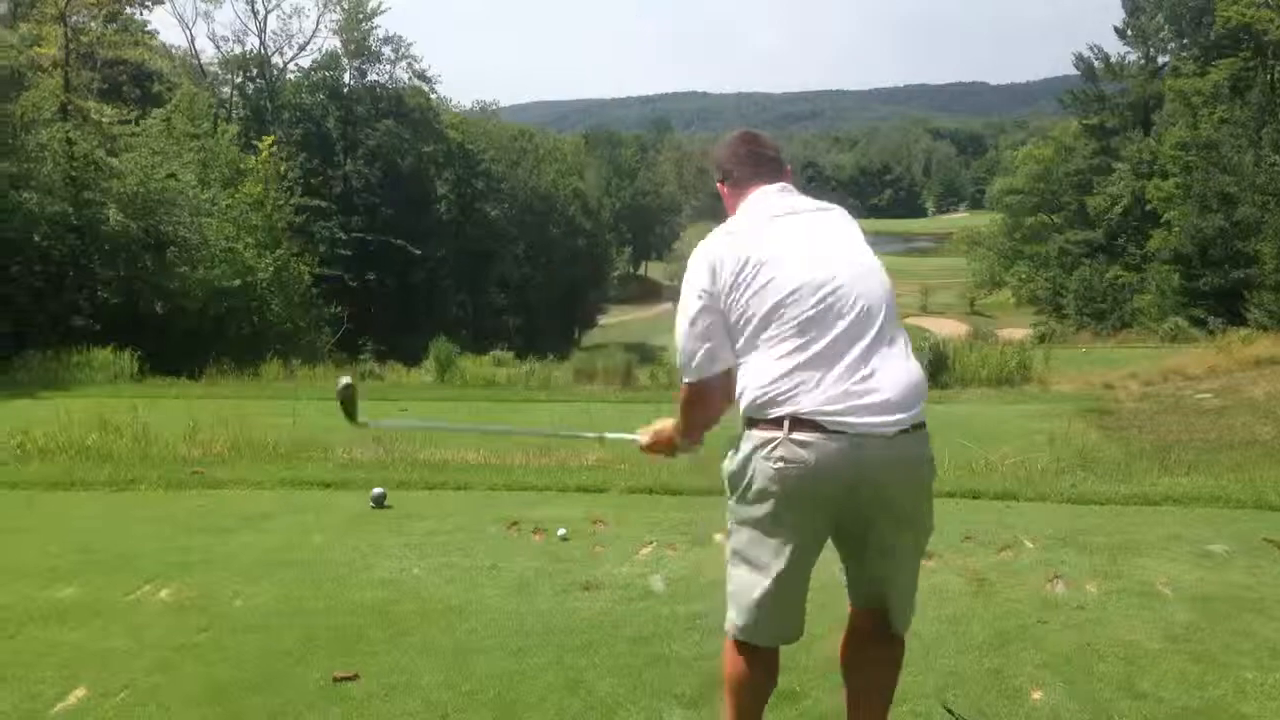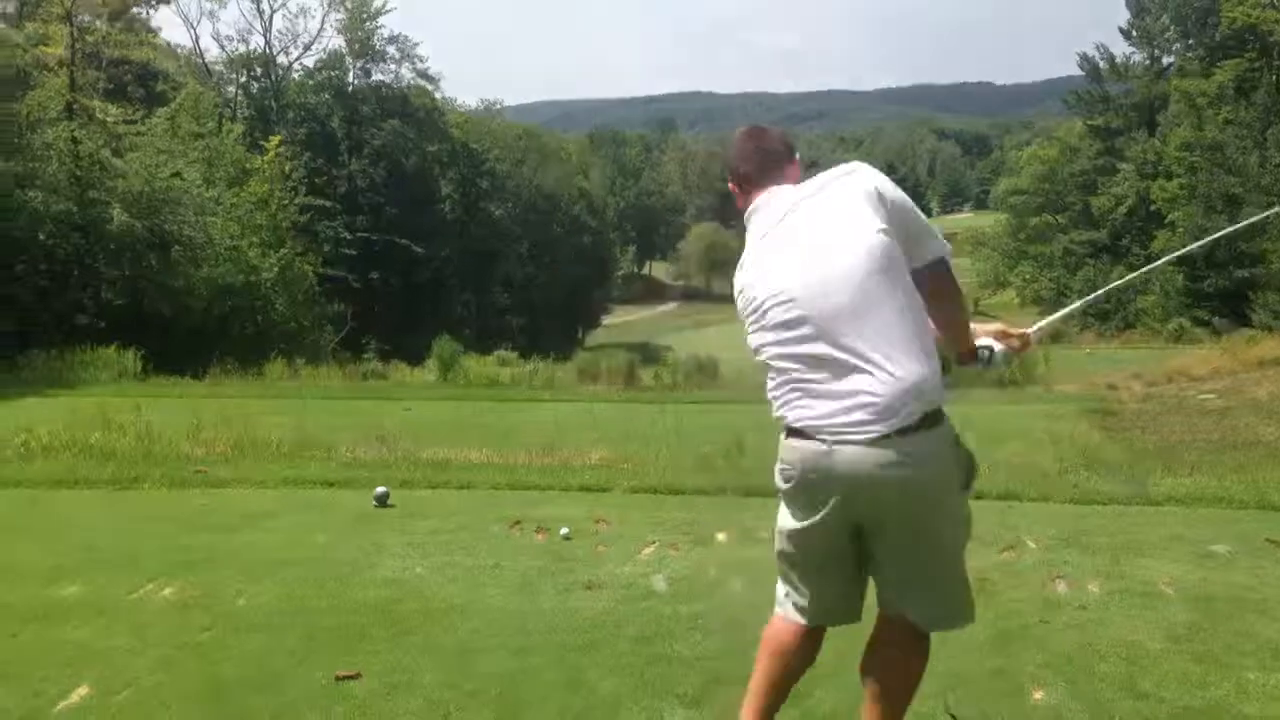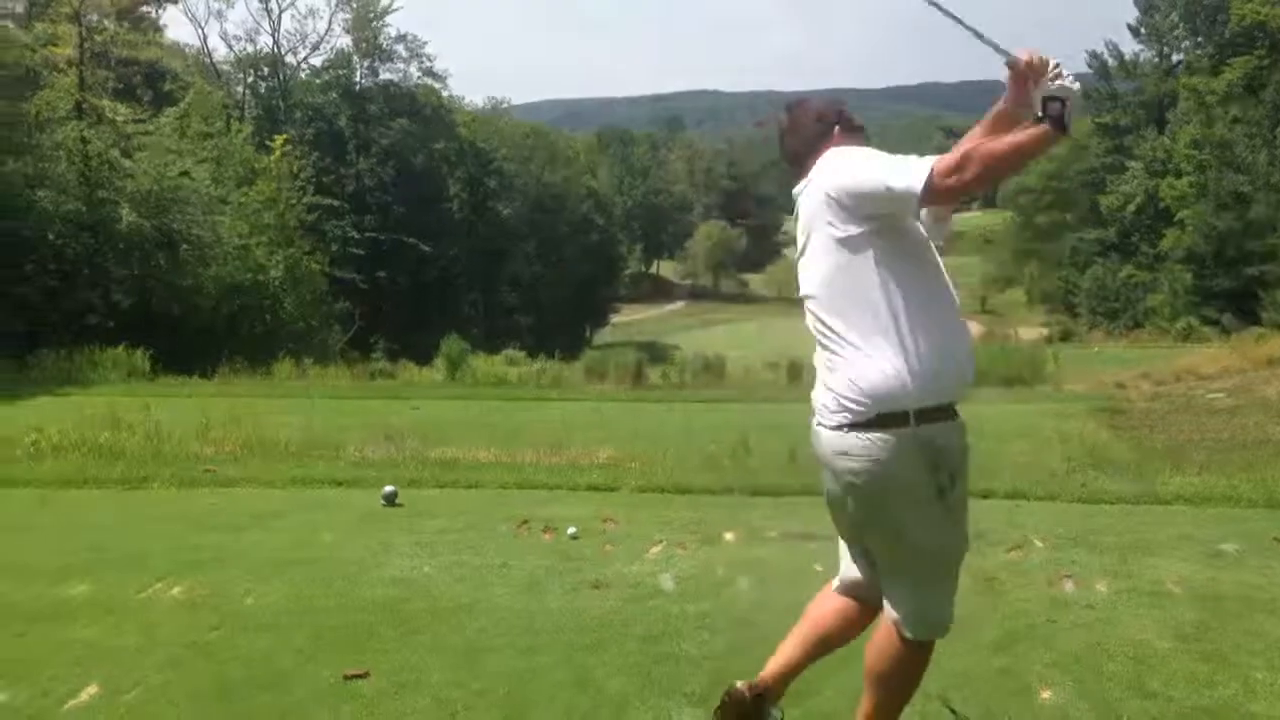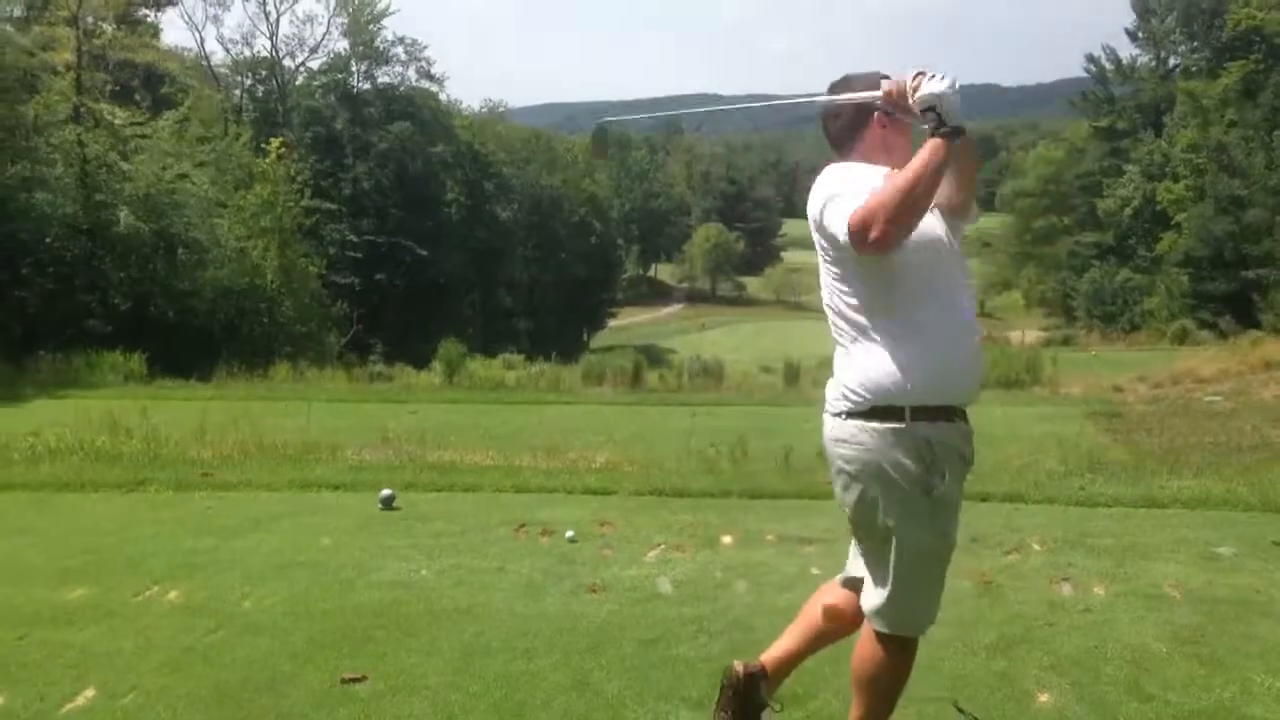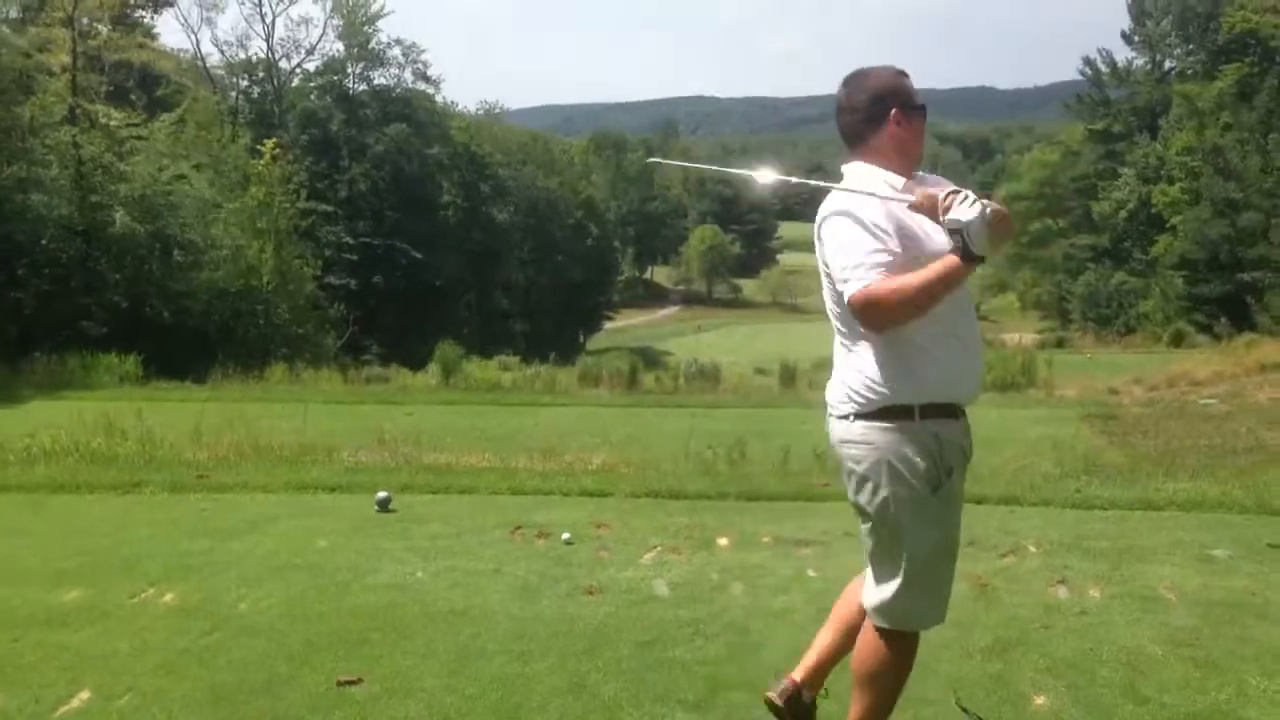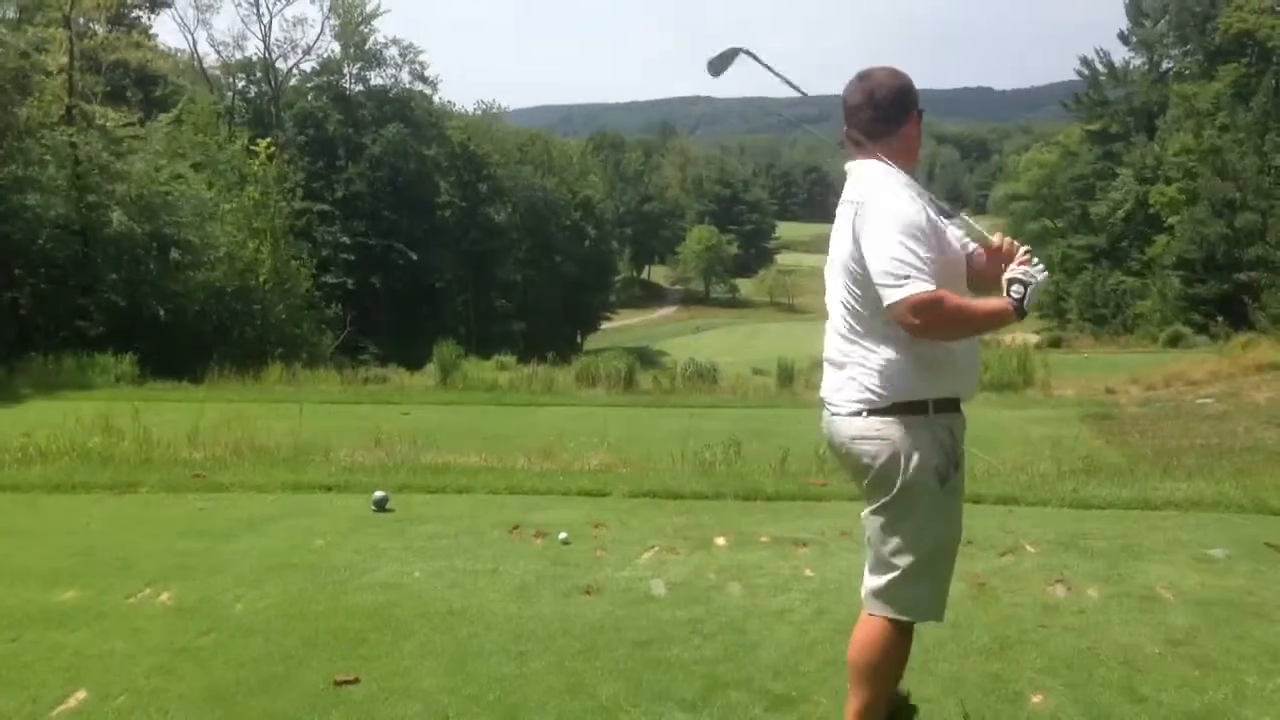
dt=0.2s
person 1, frame 1
left shoulder: (716, 252)
right shoulder: (839, 220)
left elbow: (708, 389)
left wrist: (682, 433)
left hip: (791, 449)
right hip: (900, 444)
left knee: (756, 624)
right knee: (881, 611)
person 1, frame 2
left shoulder: (752, 272)
right shoulder: (858, 184)
right elbow: (934, 276)
left wrist: (964, 342)
right wrist: (967, 342)
left hip: (815, 456)
right hip: (909, 447)
left knee: (803, 609)
right knee: (909, 612)
person 1, frame 3
left shoulder: (858, 206)
right shoulder: (844, 181)
left elbow: (943, 174)
right elbow: (953, 177)
left wrist: (1018, 100)
right wrist: (1050, 124)
left hip: (850, 432)
right hip: (901, 436)
left knee: (864, 586)
right knee: (917, 613)
person 1, frame 4
left shoulder: (903, 189)
right shoulder: (841, 183)
left elbow: (960, 175)
right elbow: (879, 227)
left wrist: (938, 121)
right wrist: (939, 127)
left hip: (916, 424)
right hip: (894, 431)
left knee: (871, 584)
right knee: (899, 610)
person 1, frame 5
left shoulder: (917, 195)
right shoulder: (853, 204)
left elbow: (998, 225)
right elbow: (876, 303)
left wrist: (969, 218)
right wrist: (964, 255)
left hip: (912, 424)
right hip: (897, 429)
left knee: (894, 581)
right knee: (902, 604)
person 1, frame 6
left shoulder: (901, 196)
right shoulder: (884, 201)
left elbow: (961, 263)
right elbow: (923, 310)
left wrist: (993, 260)
right wrist: (1013, 303)
left hip: (879, 415)
right hip: (901, 423)
left knee: (901, 571)
right knee: (899, 591)
